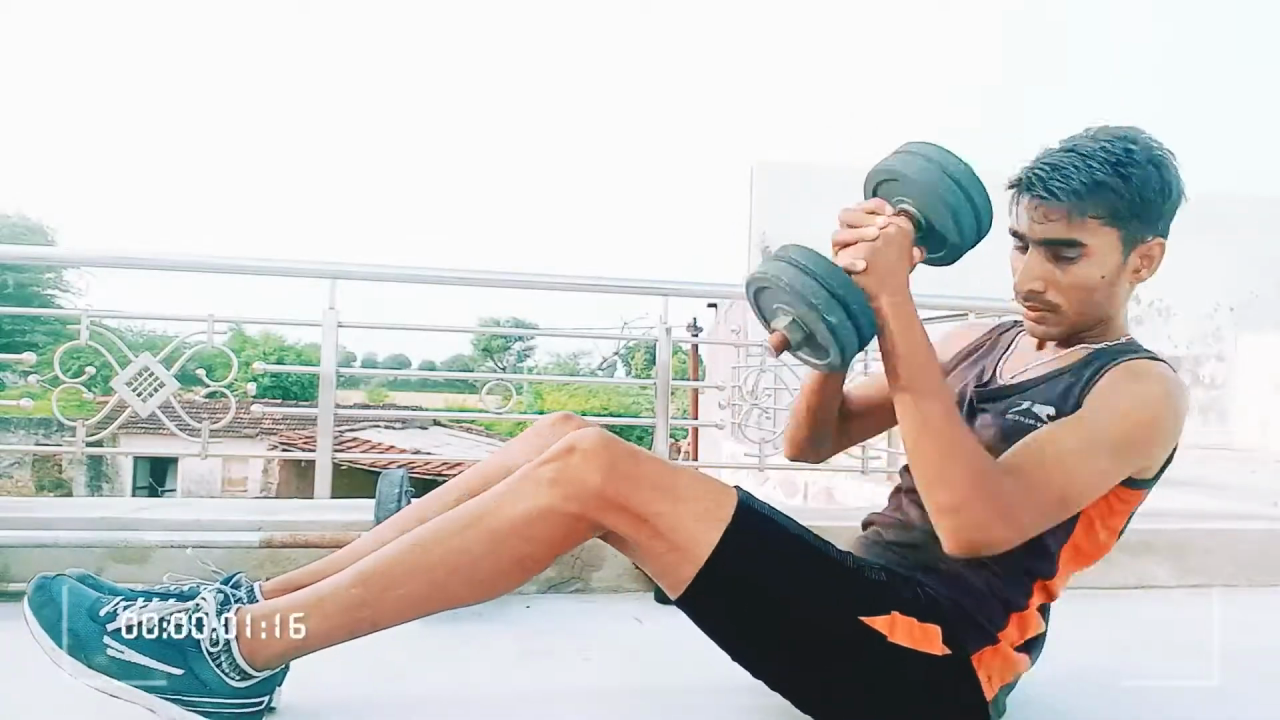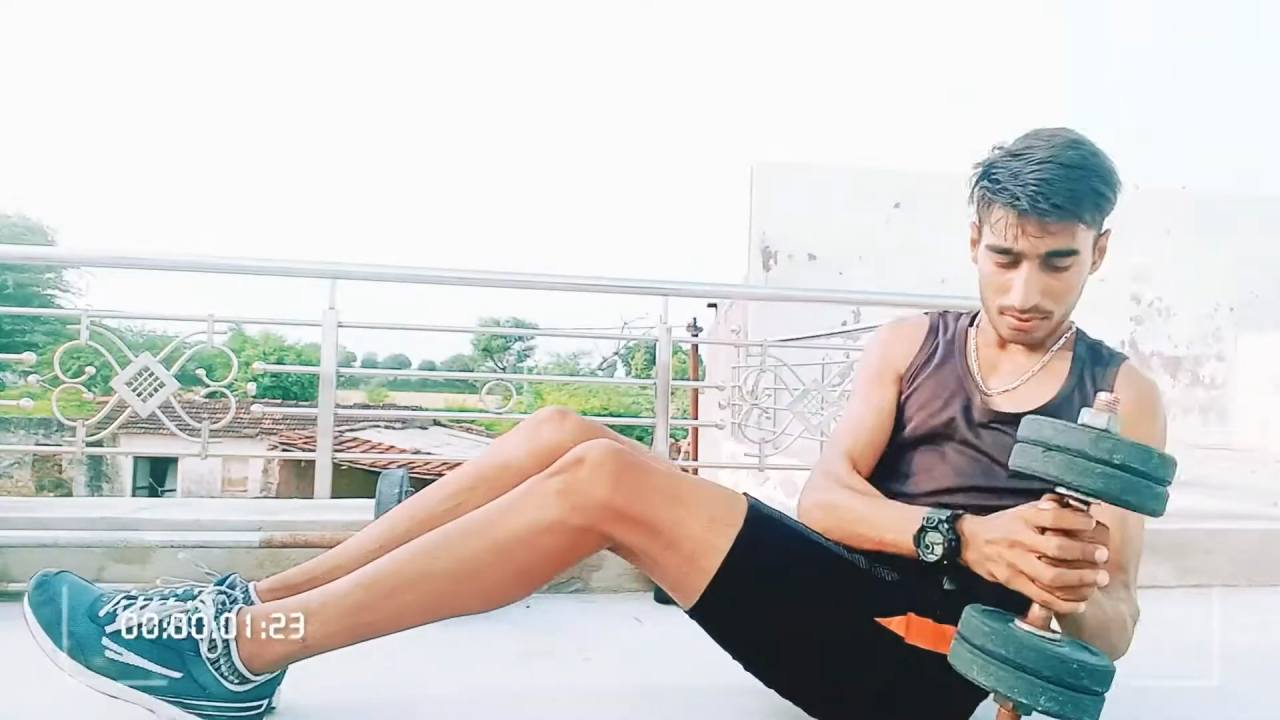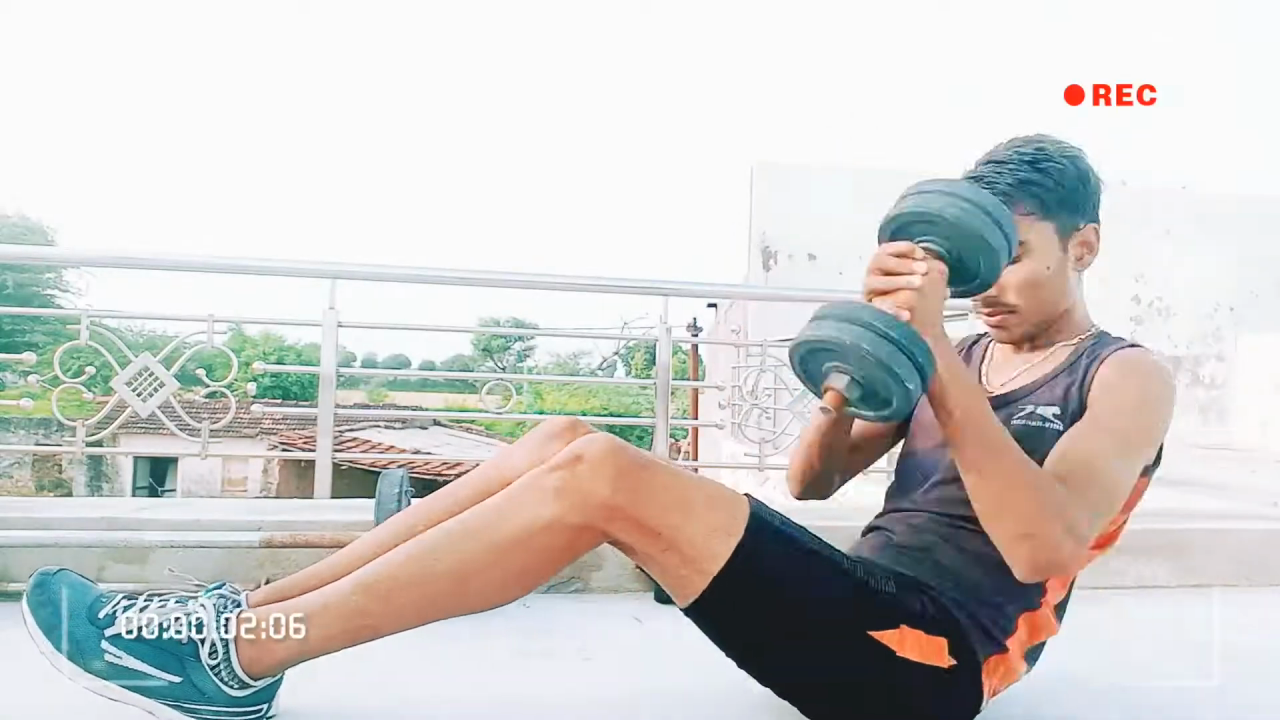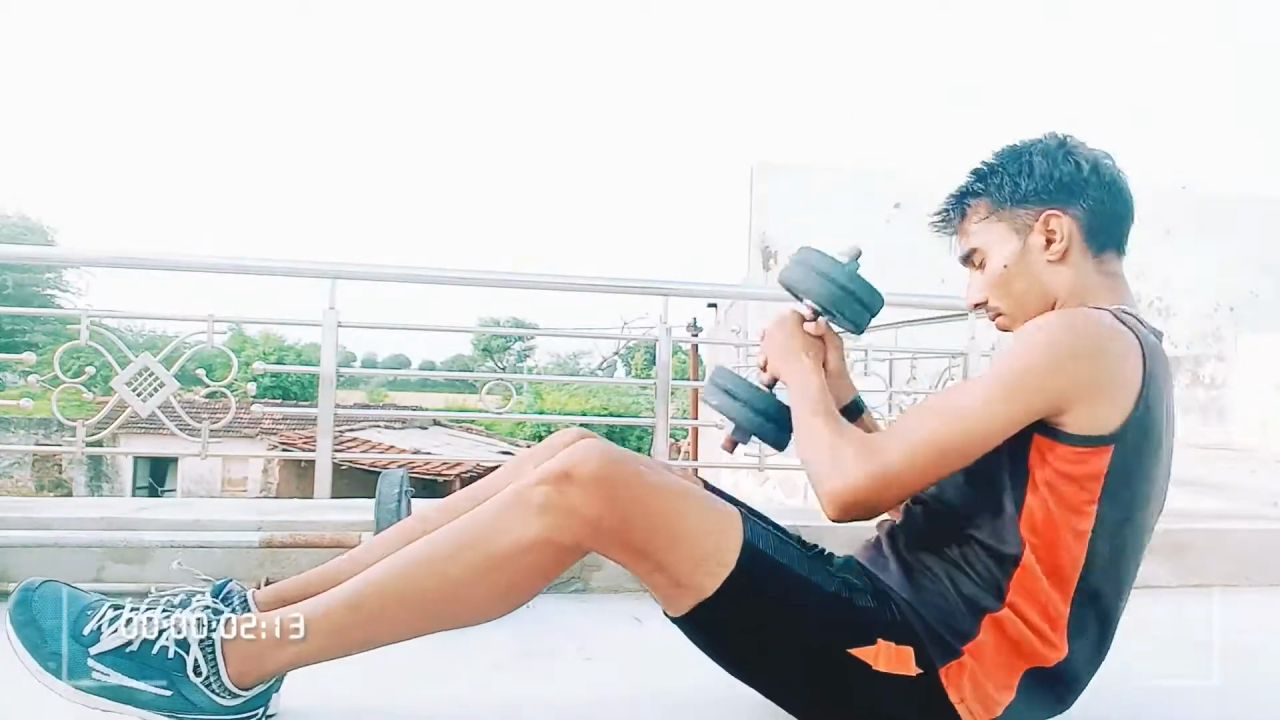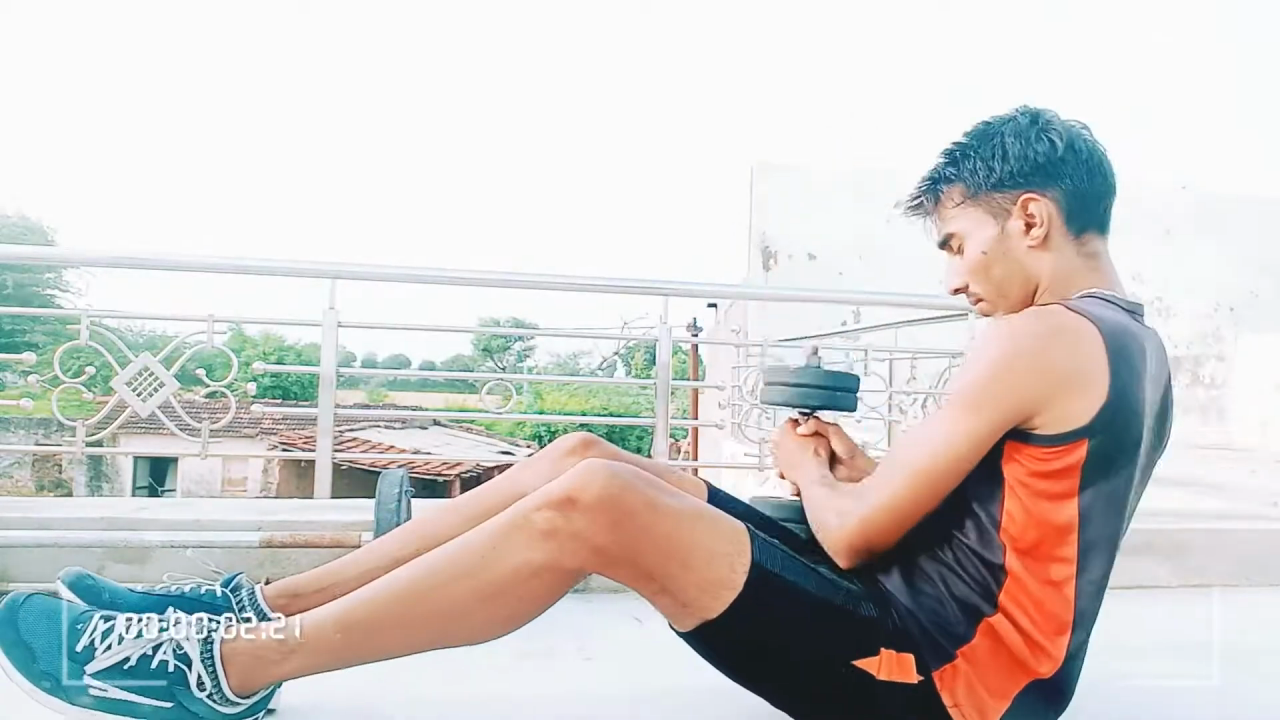
dt=0.3s
person 1, frame 1
left shoulder: (1138, 391)
right shoulder: (995, 342)
left elbow: (969, 522)
right elbow: (808, 441)
left wrist: (895, 312)
right hip: (868, 612)
left knee: (591, 469)
right knee: (564, 437)
right ankle: (253, 603)
person 1, frame 2
left shoulder: (1122, 395)
right shoulder: (912, 343)
left elbow: (1114, 628)
right elbow: (824, 498)
left wrist: (1065, 590)
right wrist: (960, 536)
right hip: (847, 601)
left knee: (599, 480)
right knee: (559, 433)
right ankle: (250, 604)
person 1, frame 3
left shoulder: (1127, 380)
right shoulder: (955, 356)
left elbow: (1038, 549)
right elbow: (808, 477)
left wrist: (937, 359)
right hip: (861, 608)
left knee: (601, 475)
right knee: (561, 445)
right ankle: (248, 607)
person 1, frame 4
left shoulder: (1069, 342)
right shoulder: (1123, 361)
left elbow: (861, 483)
left wrist: (808, 387)
right wrist: (845, 409)
left knee: (587, 487)
right knee: (579, 453)
right ankle: (253, 609)
person 1, frame 5
left shoulder: (1038, 340)
right shoulder: (1130, 348)
left elbow: (854, 535)
left wrist: (804, 468)
right wrist: (861, 468)
left knee: (587, 509)
right knee: (581, 460)
right ankle: (255, 607)
